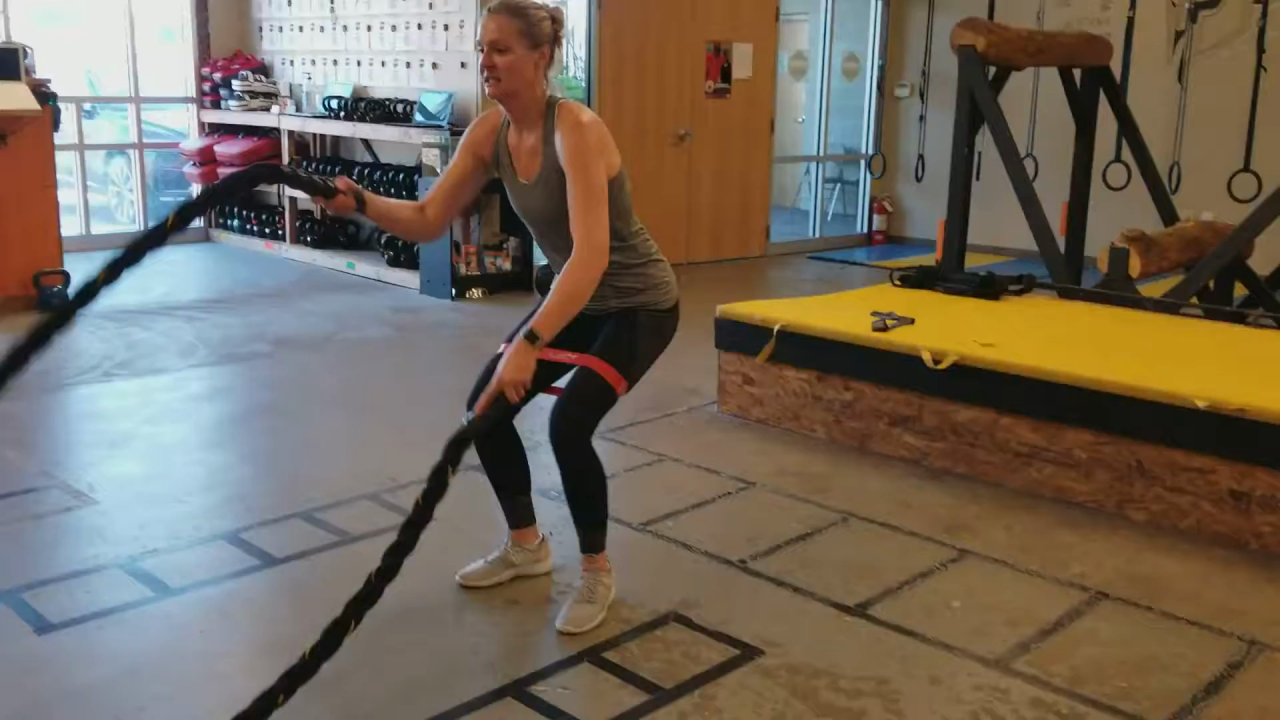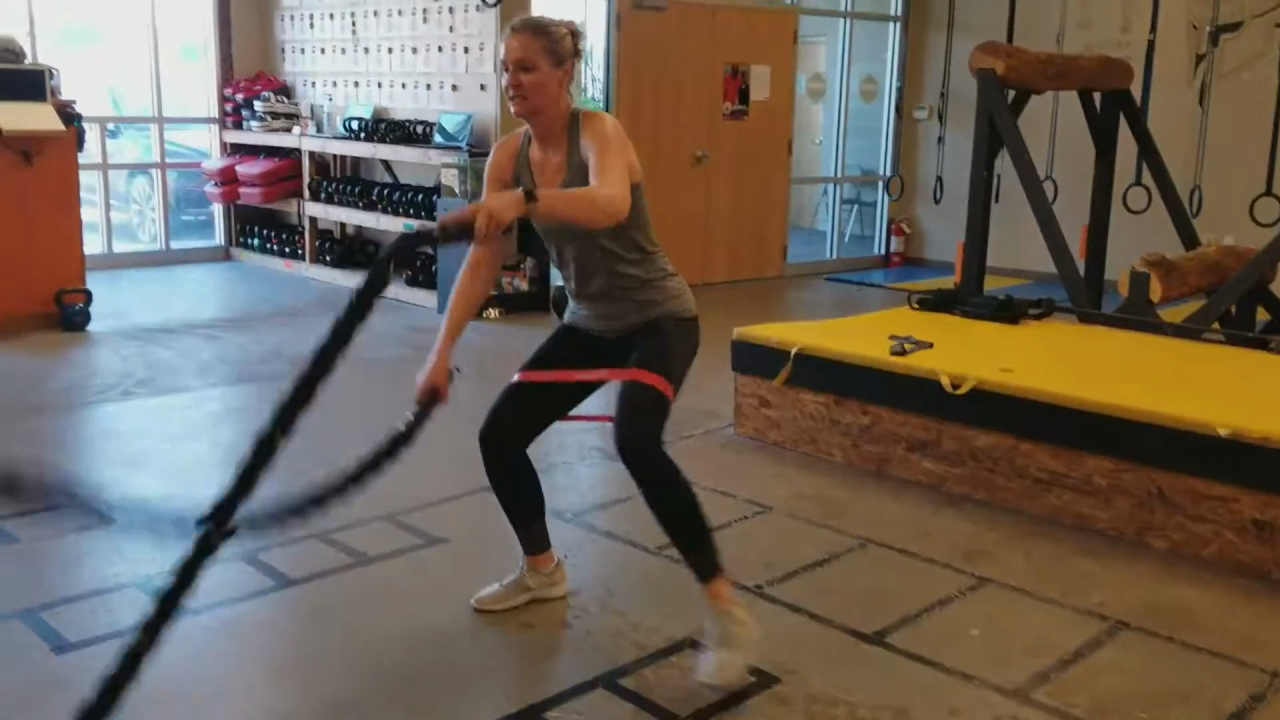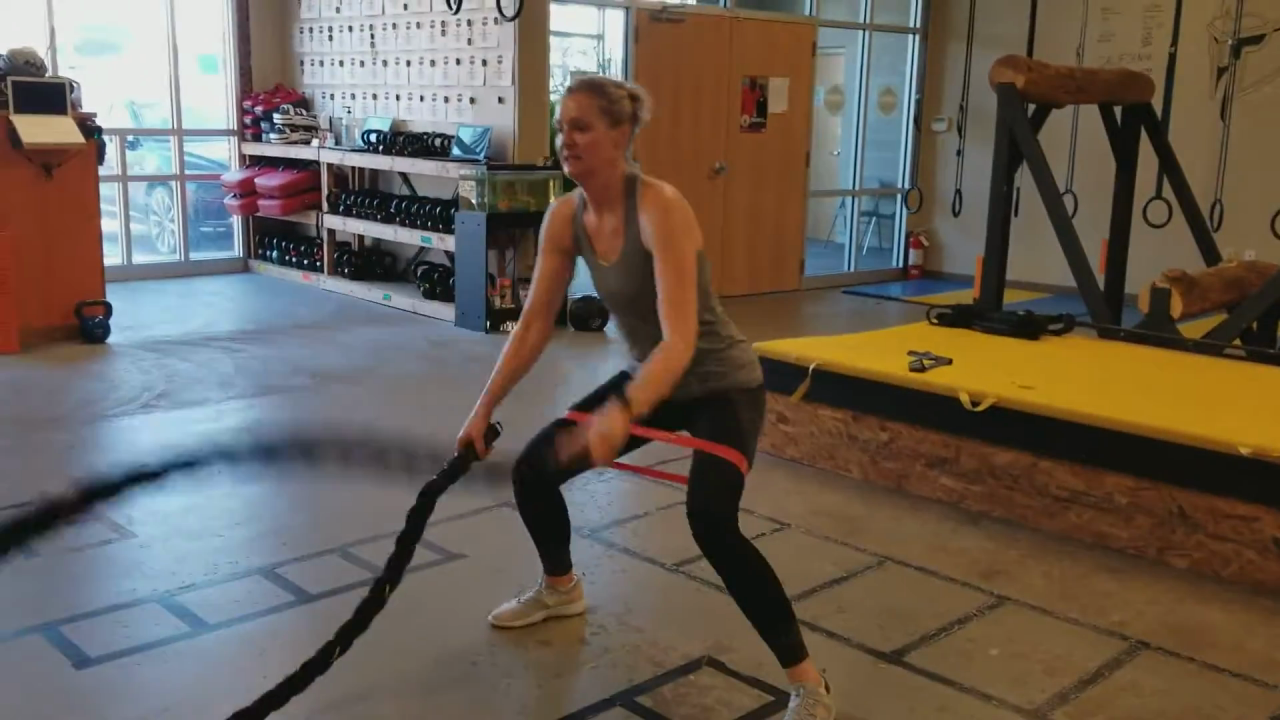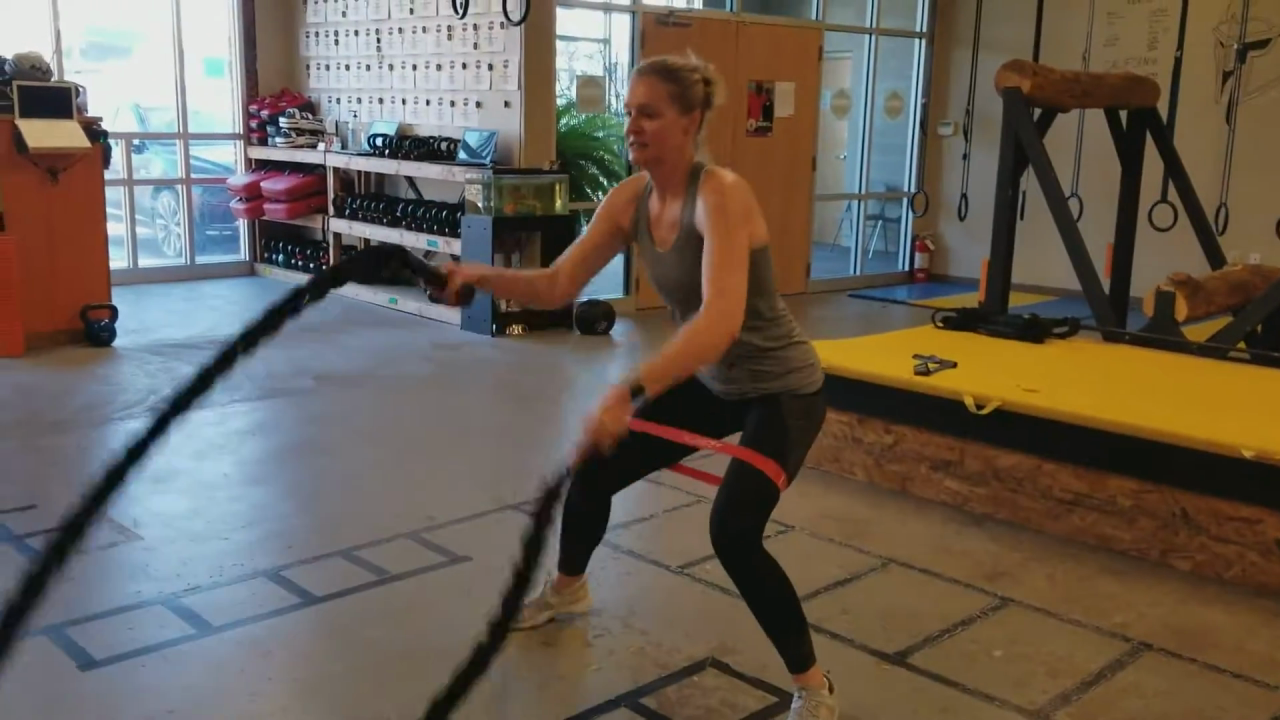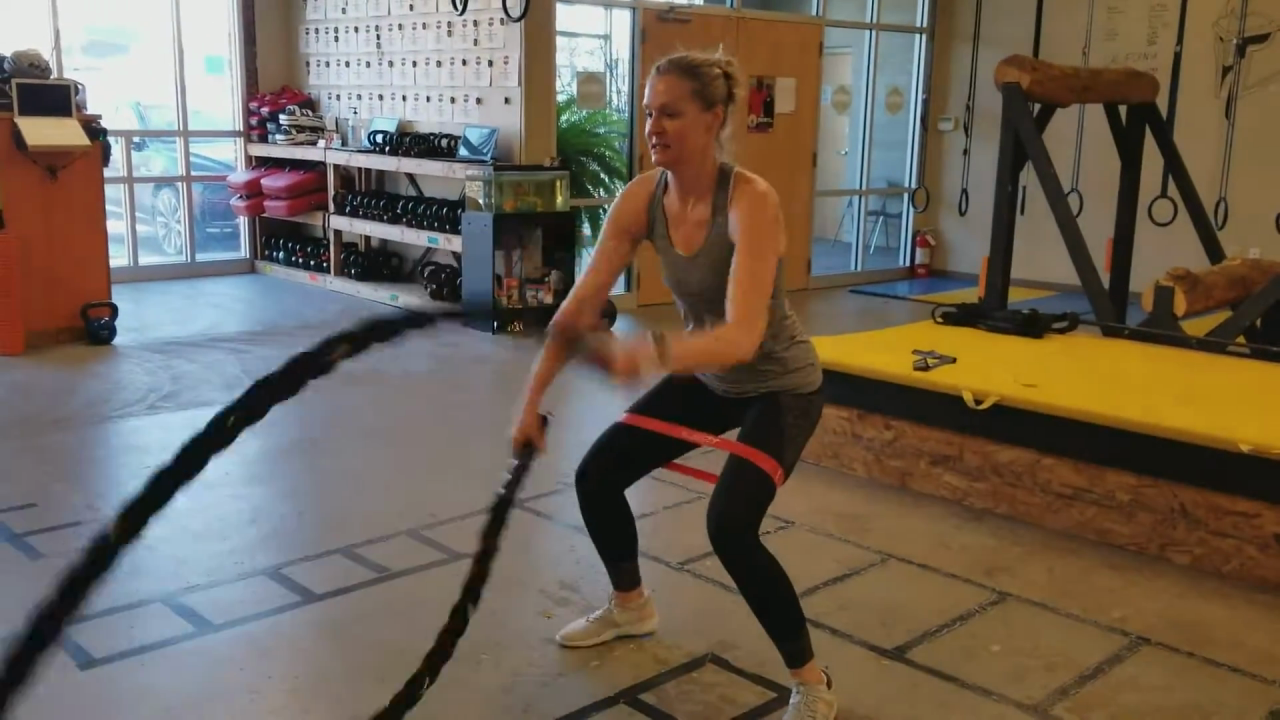
dt=0.3s
person 1, frame 1
left shoulder: (578, 129)
right shoulder: (488, 133)
left elbow: (591, 253)
right elbow: (425, 220)
left wrist: (529, 344)
right wrist: (362, 201)
left hip: (637, 299)
right hip: (573, 295)
left knee: (569, 423)
right knee: (486, 408)
left ankle: (596, 574)
right ankle: (526, 545)
person 1, frame 2
left shoulder: (597, 132)
right shoulder: (507, 154)
left elbow: (609, 204)
right elbow: (482, 261)
left wrist: (522, 202)
right wrist: (441, 351)
left hip: (655, 317)
right hip: (589, 322)
left knee: (636, 446)
right knee: (498, 434)
left ankle: (726, 612)
right ankle: (541, 570)
person 1, frame 3
left shoulder: (660, 208)
right shoulder: (565, 216)
left elbow: (679, 340)
right elbow: (534, 324)
left wrist: (622, 414)
right wrist: (482, 410)
left hip: (722, 384)
right hip: (646, 377)
left knee: (711, 524)
right knee: (532, 468)
right ankle: (561, 589)
person 1, frame 4
left shoulder: (723, 194)
right shoulder: (630, 200)
left elbow: (720, 320)
right elbow: (556, 288)
left wrist: (632, 393)
right wrist: (479, 276)
left hip: (782, 387)
right hip: (707, 378)
left knee: (733, 531)
right knee: (591, 469)
right ankle: (567, 588)
person 1, frame 5
left shoulder: (751, 201)
right shoulder: (642, 197)
left elbow: (743, 337)
right elbow: (583, 301)
left wrist: (656, 351)
right wrist: (531, 399)
left hip: (782, 386)
right hip: (707, 379)
left knee: (728, 526)
right knee: (597, 473)
right ankle: (629, 605)
